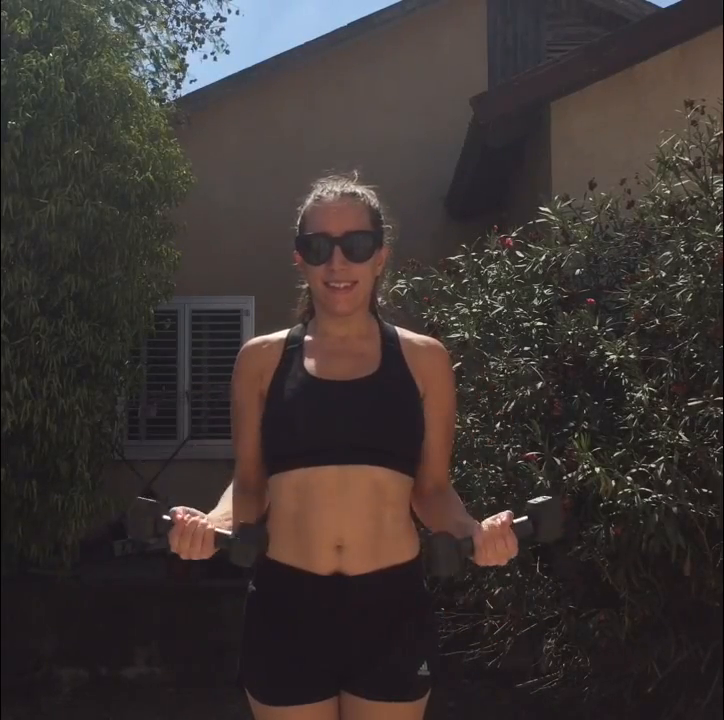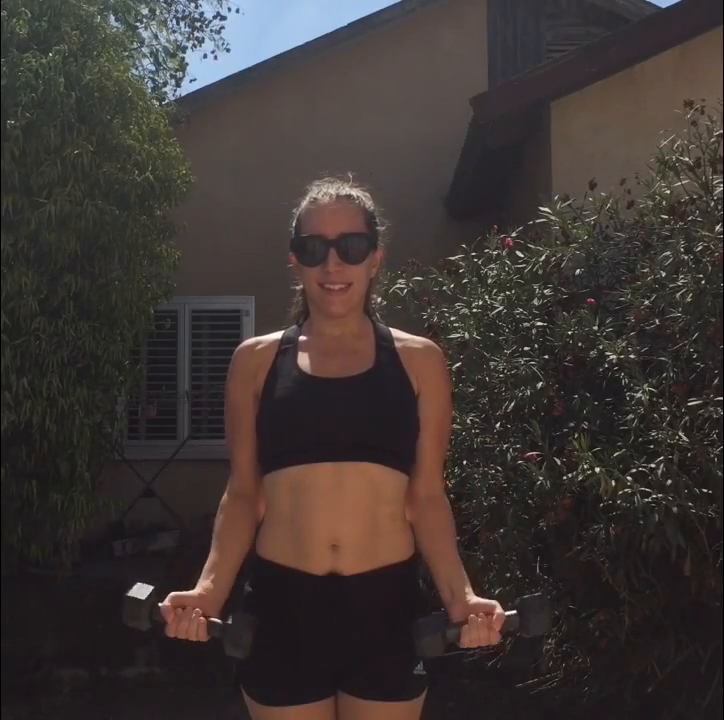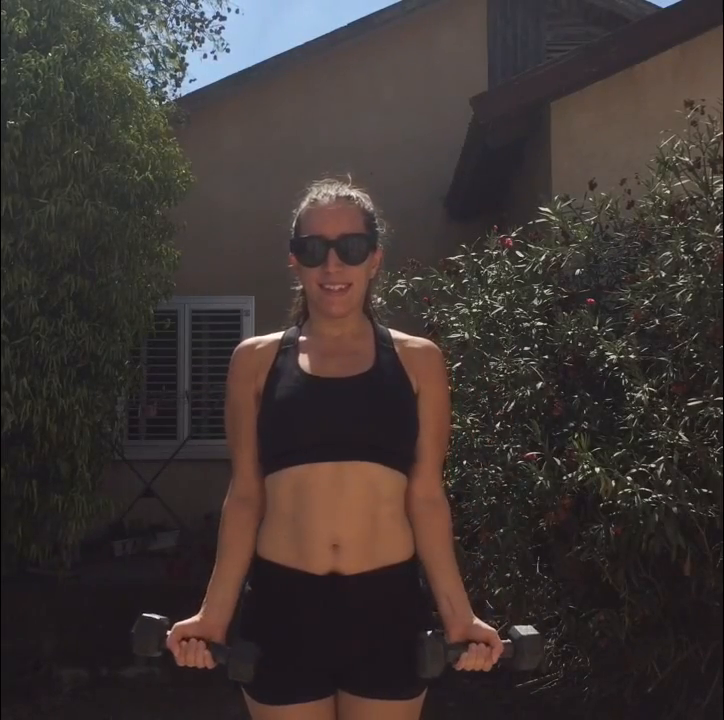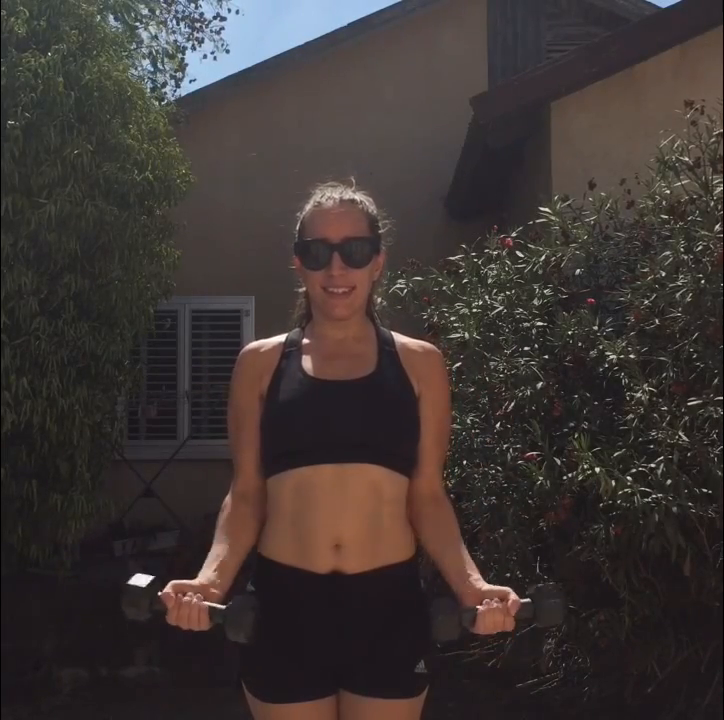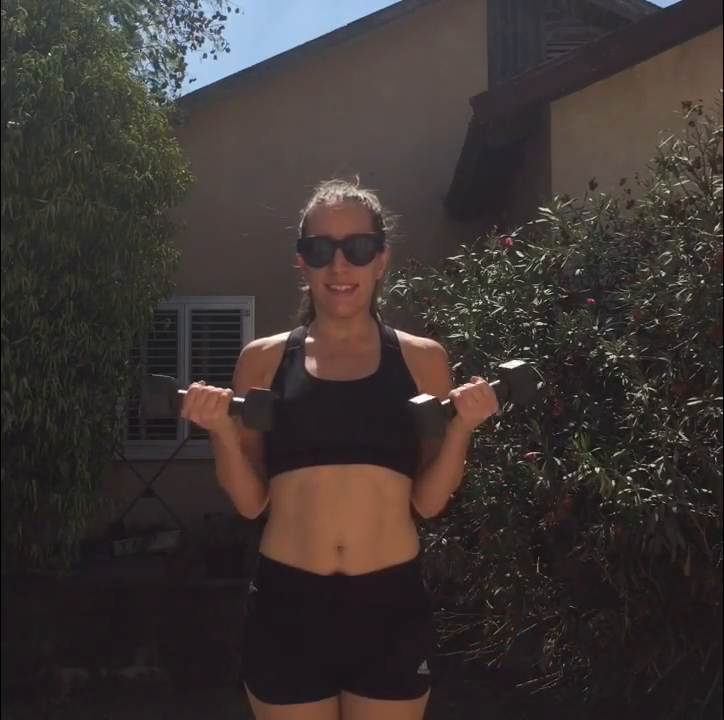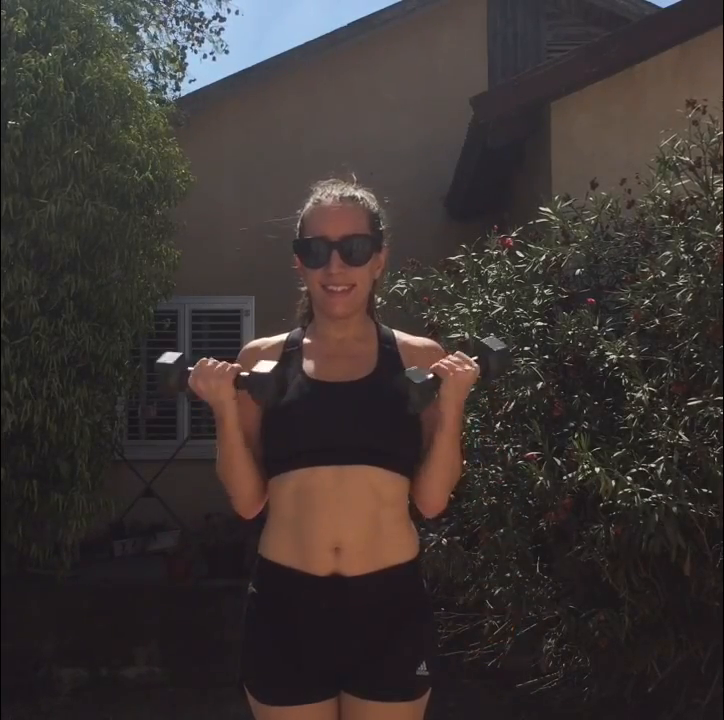
dt=0.4s
person 1, frame 1
left shoulder: (423, 359)
right shoulder: (262, 358)
left elbow: (431, 489)
right elbow: (248, 486)
left wrist: (474, 532)
right wrist: (213, 524)
left hip: (391, 605)
right hip: (287, 605)
person 1, frame 2
left shoulder: (418, 360)
right shoulder: (257, 360)
left elbow: (427, 495)
right elbow: (243, 492)
left wrist: (460, 595)
right wrist: (209, 588)
left hip: (387, 606)
right hip: (283, 606)
person 1, frame 3
left shoulder: (417, 360)
right shoulder: (256, 360)
left elbow: (426, 496)
right elbow: (245, 495)
left wrist: (457, 610)
right wrist: (215, 610)
left hip: (388, 604)
right hip: (283, 605)
person 1, frame 4
left shoulder: (419, 363)
right shoulder: (261, 363)
left elbow: (426, 495)
right elbow: (246, 493)
left wrist: (471, 583)
right wrist: (211, 580)
left hip: (388, 604)
right hip: (285, 604)
person 1, frame 5
left shoulder: (422, 359)
right shoulder: (263, 359)
left elbow: (428, 499)
right elbow: (251, 499)
left wrist: (461, 427)
right wrist: (221, 430)
left hip: (391, 605)
right hip: (288, 604)
person 1, frame 6
left shoulder: (420, 359)
right shoulder: (262, 360)
left elbow: (432, 498)
right elbow: (247, 499)
left wrist: (451, 404)
right wrist: (225, 409)
left hip: (390, 606)
right hip: (287, 605)
